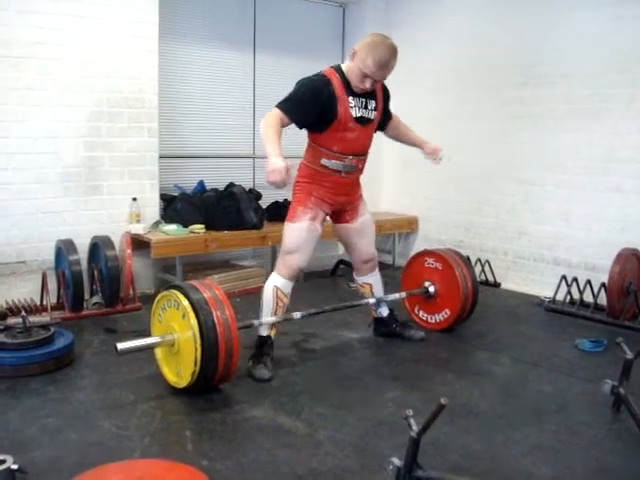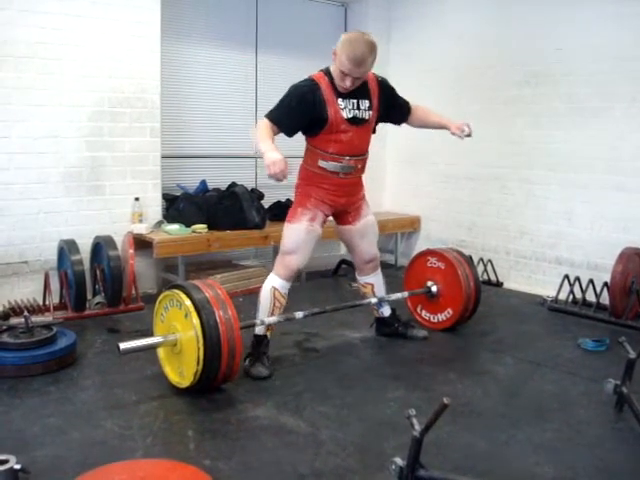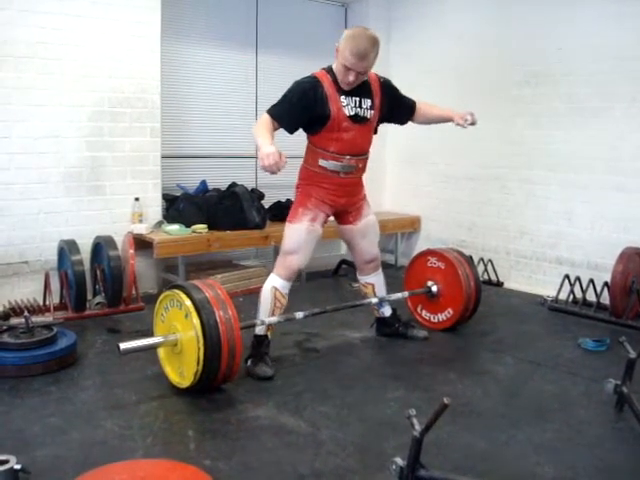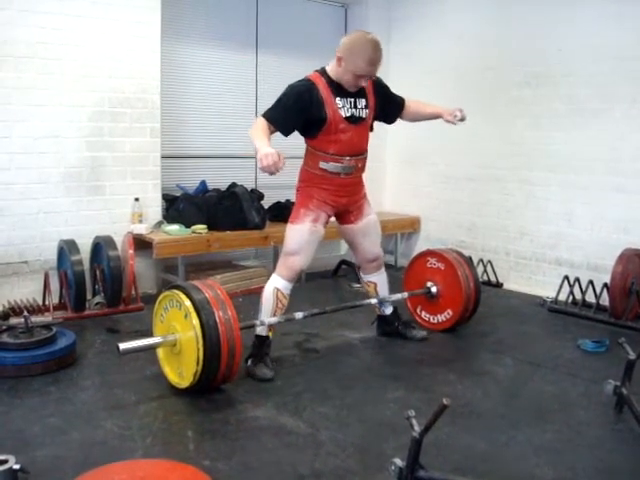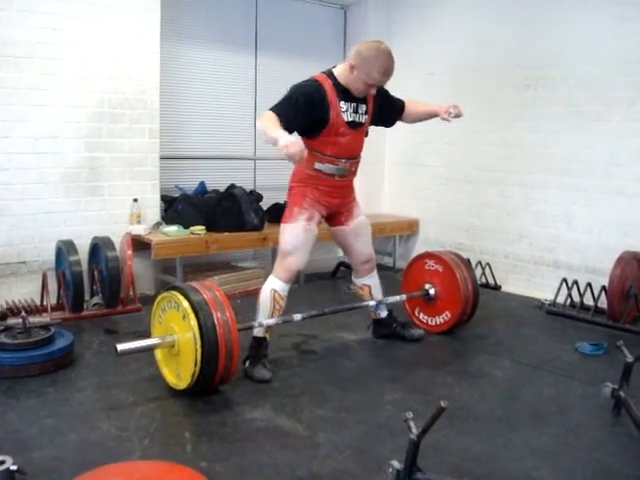
dt=0.4s
person 1, frame 1
left shoulder: (379, 93)
right shoulder: (319, 86)
left elbow: (387, 122)
right elbow: (274, 118)
left wrist: (422, 144)
right wrist: (275, 155)
left hip: (351, 191)
right hip: (314, 189)
left knee: (367, 259)
right knee: (290, 265)
left ankle: (384, 320)
right ankle: (263, 346)
person 1, frame 2
left shoulder: (378, 88)
right shoulder: (309, 91)
left elbow: (409, 112)
right elbow: (266, 126)
left wrist: (448, 123)
right wrist: (270, 152)
left hip: (353, 192)
right hip: (314, 191)
left knee: (369, 259)
right knee: (287, 265)
left ankle: (386, 320)
right ankle: (259, 345)
person 1, frame 3
left shoulder: (380, 89)
right shoulder: (310, 88)
left elbow: (414, 111)
right elbow: (266, 121)
left wrist: (452, 115)
right wrist: (267, 145)
left hip: (354, 192)
right hip: (315, 191)
left knee: (370, 259)
right knee: (288, 266)
left ankle: (387, 320)
right ankle: (259, 345)
person 1, frame 4
left shoulder: (372, 88)
right shoulder: (306, 91)
left elbow: (403, 109)
right elbow: (261, 124)
left wrist: (440, 112)
right wrist: (264, 147)
left hip: (354, 191)
right hip: (316, 192)
left knee: (373, 257)
right knee: (290, 266)
left ankle: (388, 319)
right ankle: (260, 346)
person 1, frame 5
left shoulder: (372, 95)
right shoulder: (312, 91)
left elbow: (403, 110)
right elbow: (266, 120)
left wrist: (437, 109)
right wrist: (283, 137)
left hip: (344, 194)
right hip: (309, 193)
left knee: (365, 259)
right knee: (287, 267)
left ankle: (383, 321)
right ankle: (257, 348)
